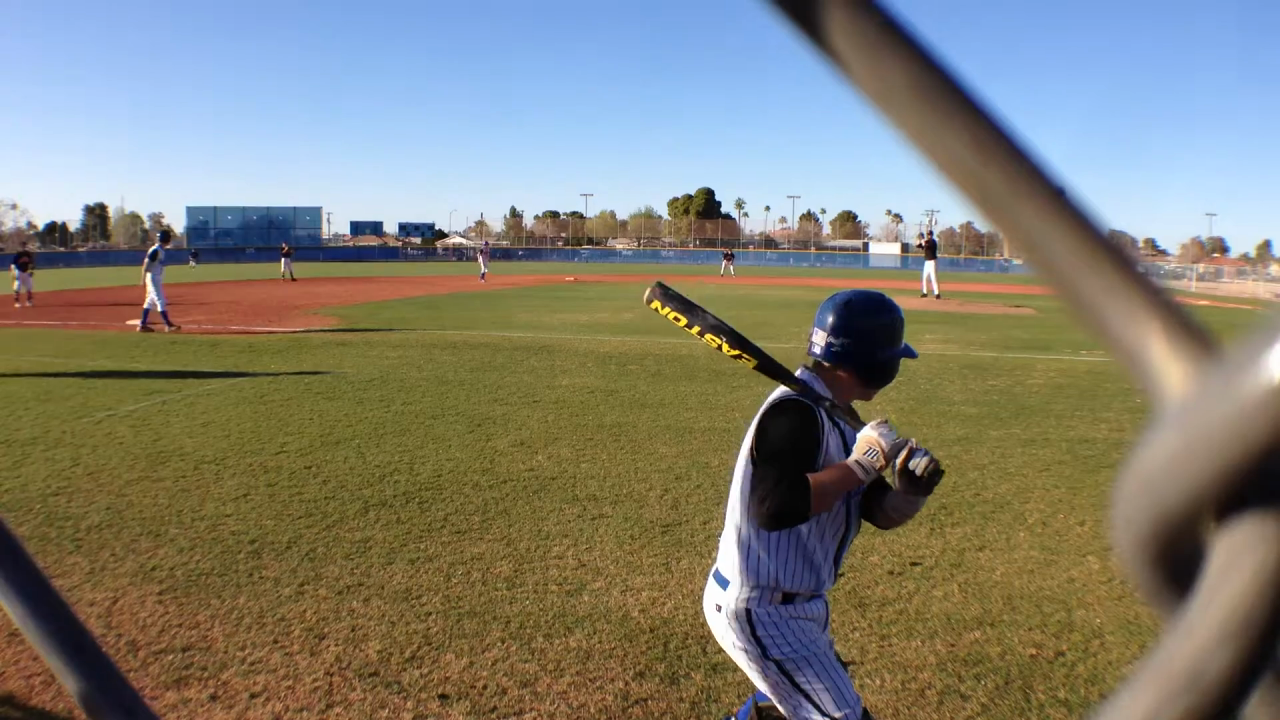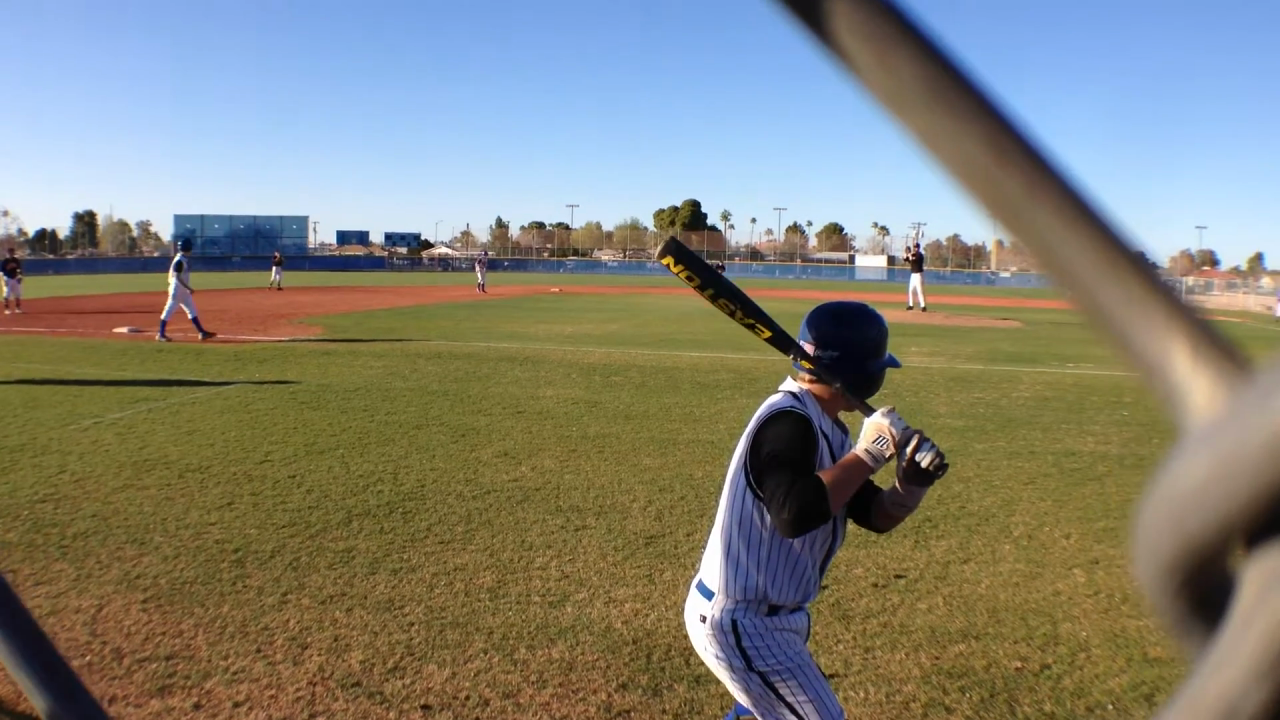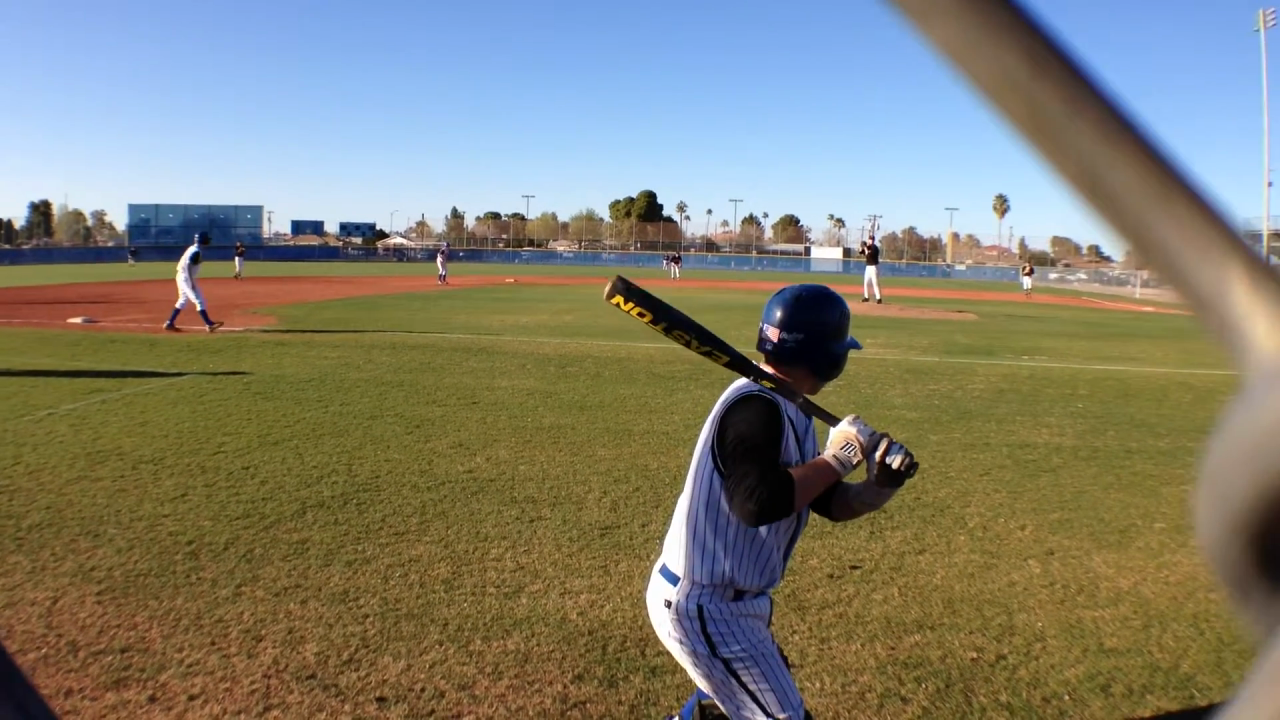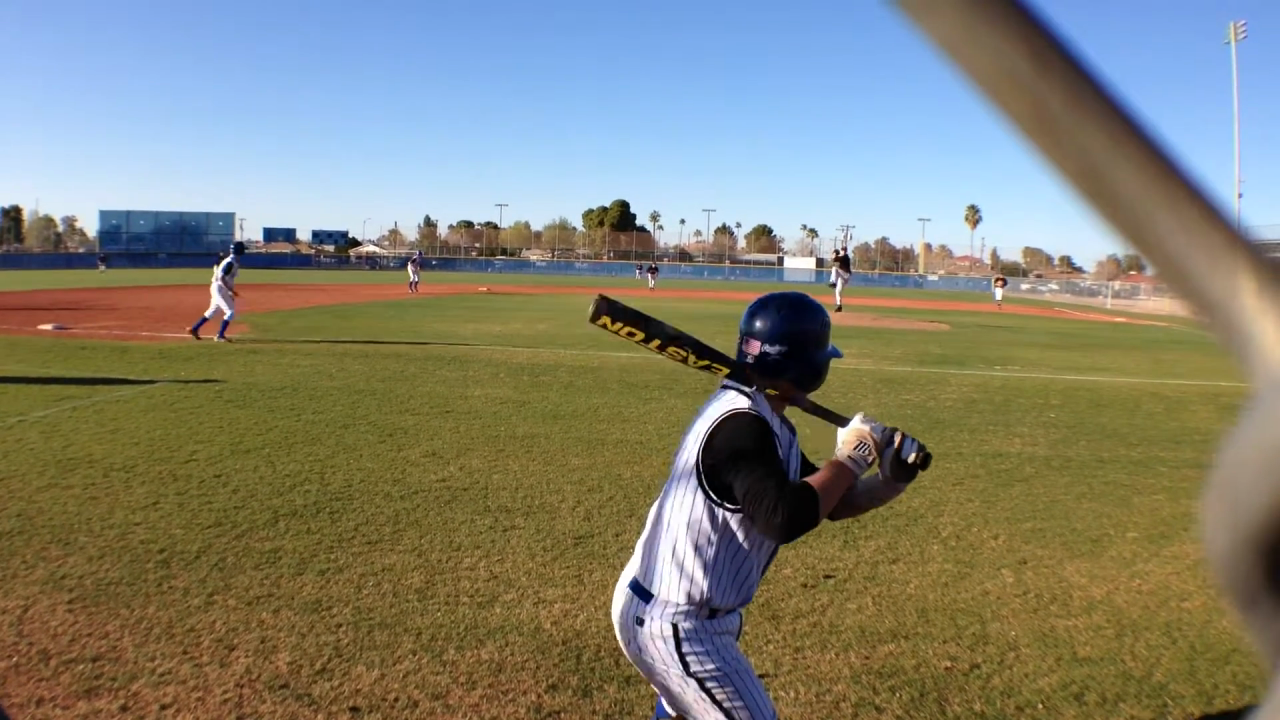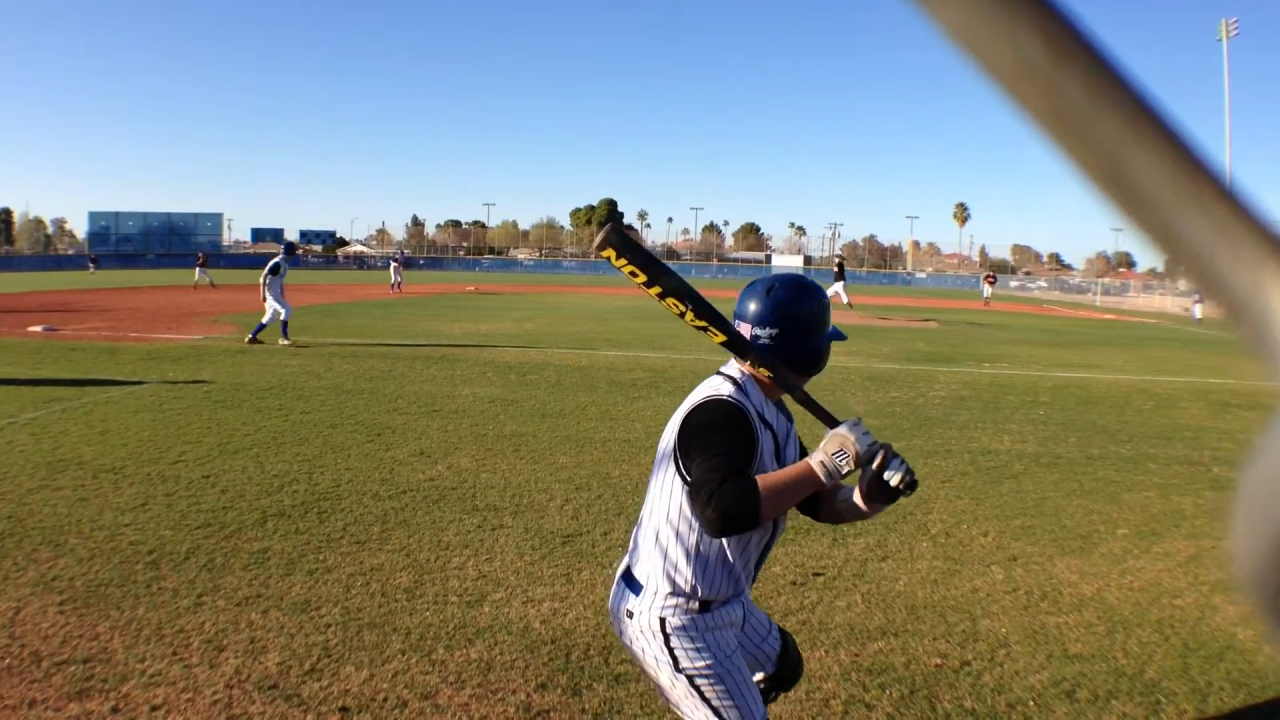
dt=0.7s
person 1, frame 1
left shoulder: (840, 418)
right shoulder: (795, 411)
left elbow: (880, 513)
right elbow: (774, 508)
left wrist: (911, 490)
right wrist: (861, 464)
left hip: (790, 600)
right hip: (760, 610)
left knee: (807, 685)
person 1, frame 2
left shoulder: (826, 428)
right shoulder: (788, 422)
left elbow: (875, 515)
right elbow: (794, 515)
left wrist: (911, 484)
right wrist: (868, 454)
left hip: (758, 612)
right hip: (743, 623)
person 1, frame 3
left shoulder: (786, 411)
right shoulder: (755, 407)
left elbow: (831, 503)
right elbow: (758, 504)
left wrist: (880, 485)
right wrist: (838, 456)
left hip: (712, 596)
right hip: (707, 606)
person 1, frame 4
left shoulder: (759, 418)
right shoulder: (742, 424)
left elbow: (824, 500)
right elbow: (782, 520)
left wrist: (890, 480)
right wrist: (850, 457)
left hip: (676, 606)
right hip: (675, 624)
person 1, frame 5
left shoulder: (769, 409)
right shoulder: (721, 411)
left elbow: (816, 502)
right elbow: (720, 512)
left wrist: (867, 497)
right wrist: (825, 462)
left hip: (717, 601)
right hip: (672, 617)
left knee: (780, 667)
